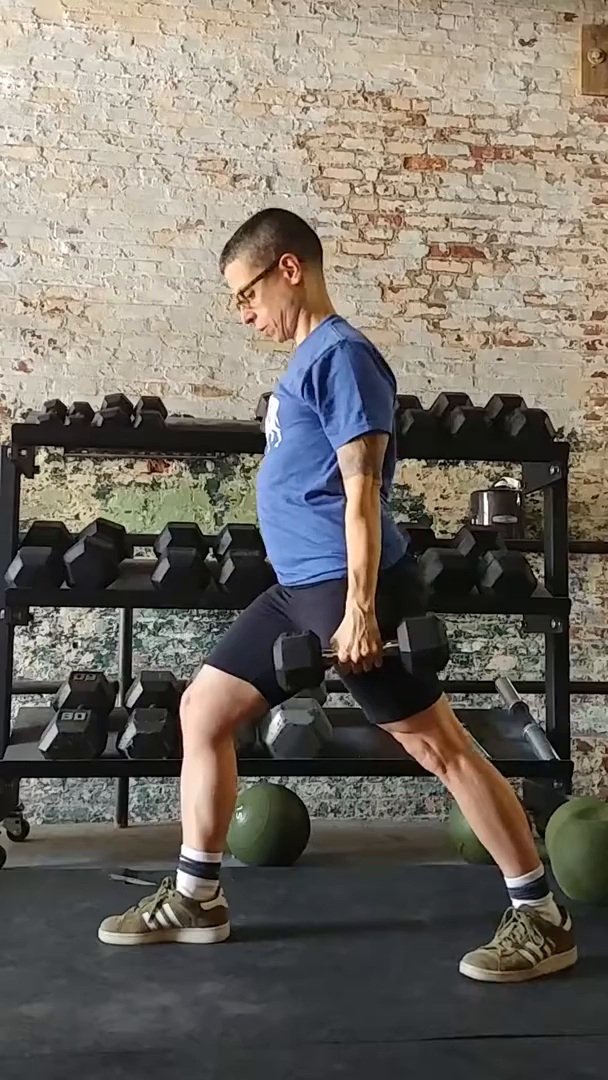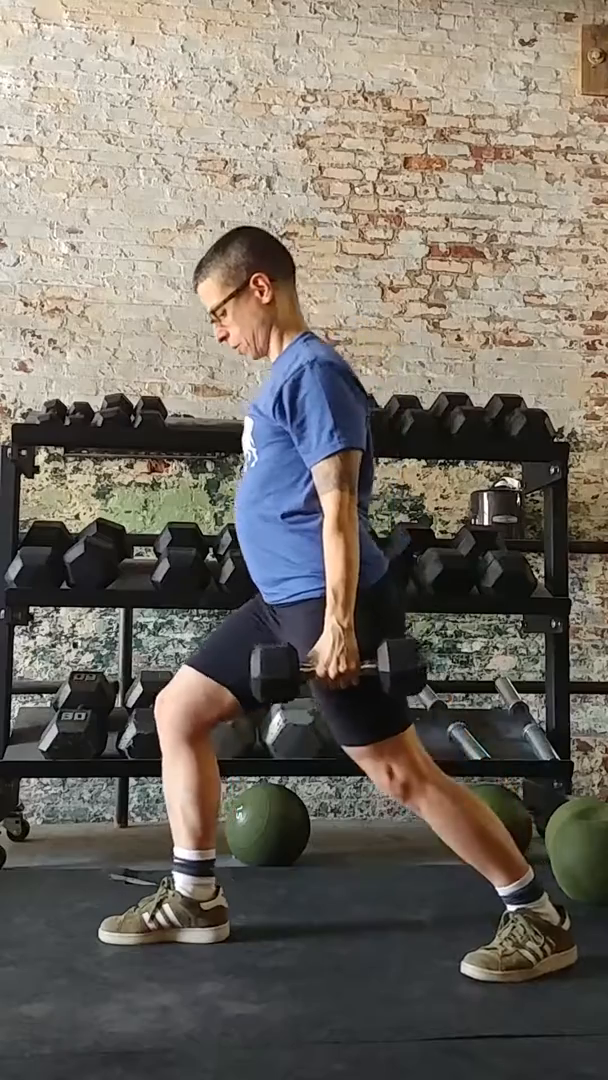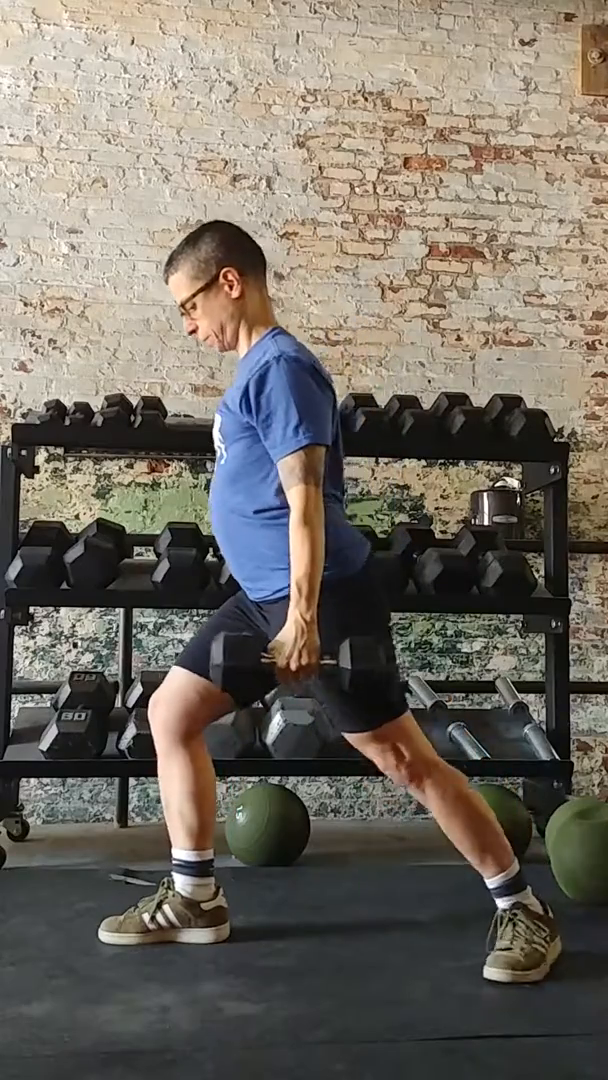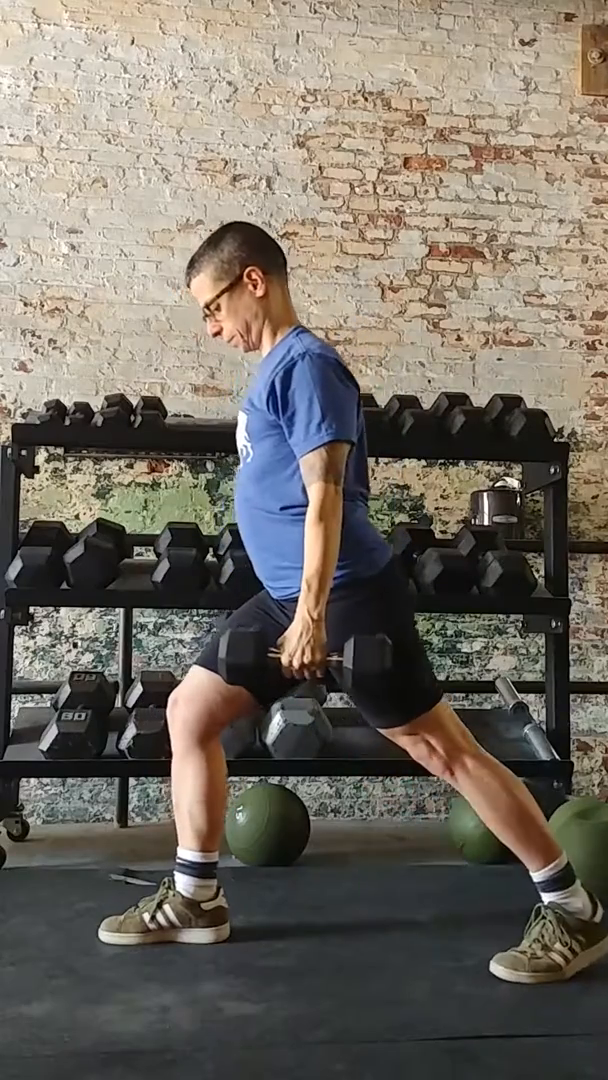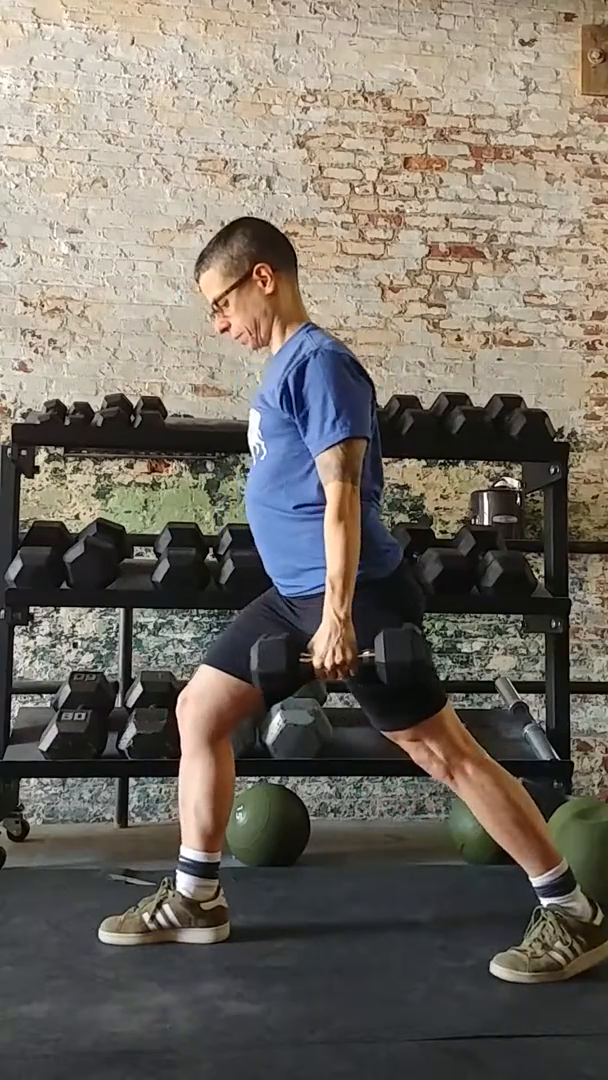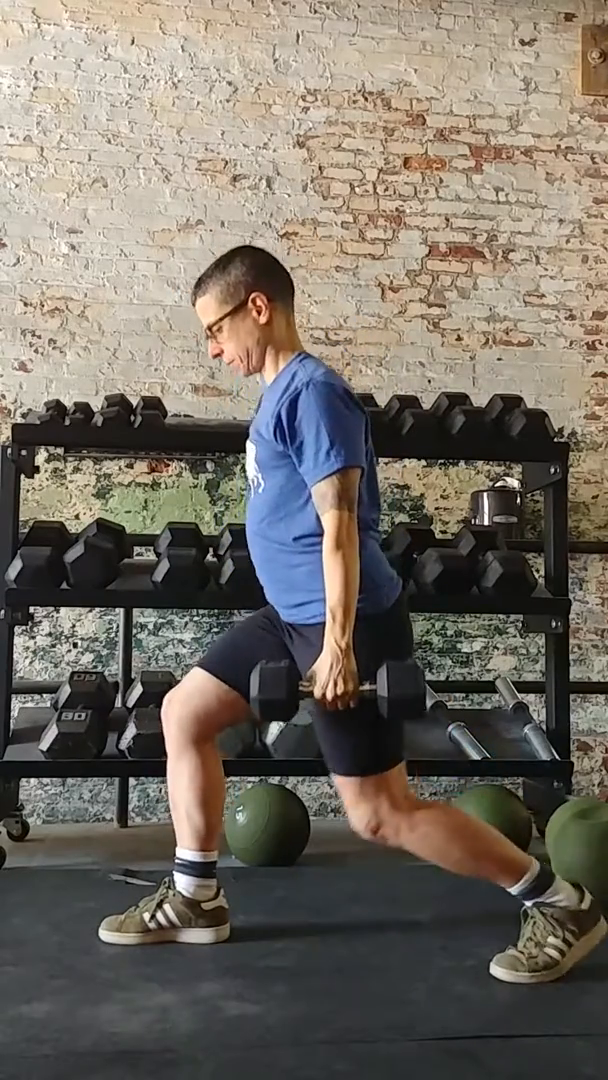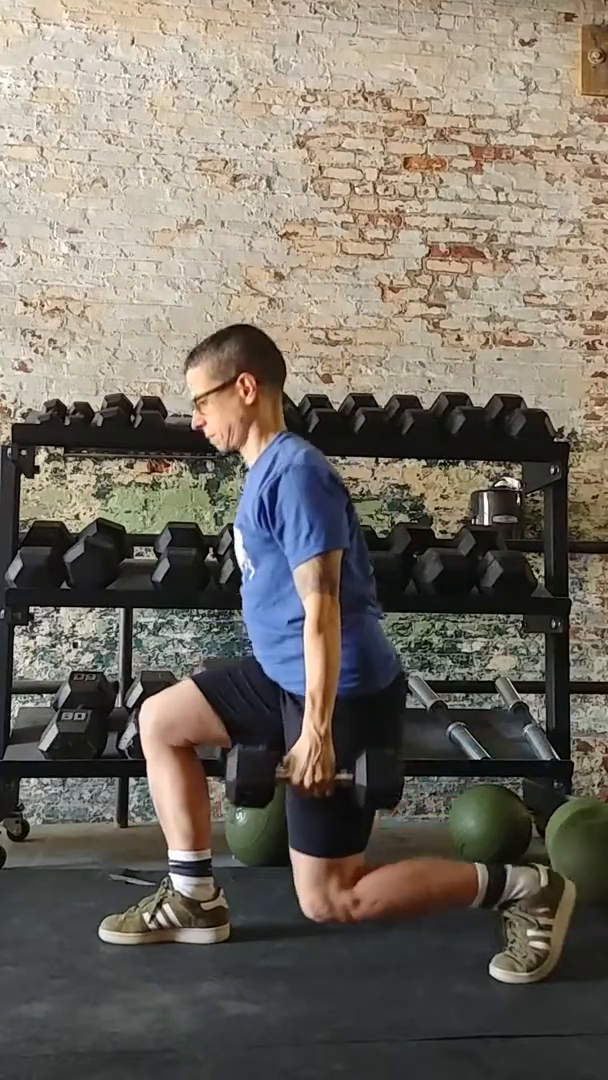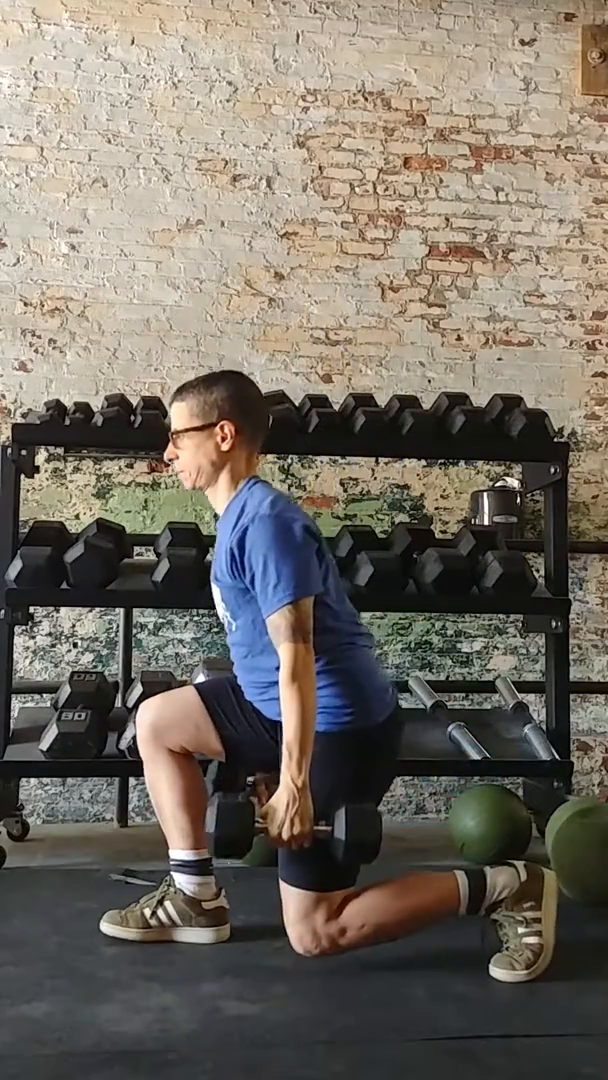
dt=0.3s
person 1, frame 1
left shoulder: (342, 354)
right shoulder: (308, 360)
left elbow: (363, 492)
left wrist: (360, 608)
left hip: (347, 588)
right hip: (299, 586)
left knee: (440, 745)
right knee: (201, 711)
left ankle: (542, 917)
right ankle: (195, 898)
person 1, frame 2
left shoulder: (314, 372)
right shoulder: (283, 376)
left elbow: (341, 507)
left wrist: (340, 625)
left hip: (329, 603)
right hip: (281, 601)
left knee: (403, 774)
right knee: (177, 712)
left ankle: (538, 920)
right ankle: (194, 898)
person 1, frame 3
left shoulder: (280, 367)
right shoulder: (255, 369)
left elbow: (307, 501)
left wrist: (303, 619)
left hip: (322, 595)
right hip: (263, 595)
left knee: (404, 758)
right knee: (169, 712)
left ankle: (523, 910)
right ankle: (193, 897)
person 1, frame 4
left shoulder: (306, 364)
right shoulder: (276, 369)
left elbow: (326, 498)
left wrist: (312, 614)
left hip: (345, 593)
right hip: (285, 590)
left knee: (444, 748)
right knee: (187, 713)
right ankle: (195, 898)
person 1, frame 5
left shoulder: (319, 361)
right shoulder: (286, 365)
left elbow: (342, 498)
left wrist: (340, 614)
left hip: (353, 594)
right hip: (294, 591)
left knee: (445, 753)
right knee: (198, 710)
right ankle: (195, 898)
person 1, frame 6
left shoulder: (312, 391)
right shoulder: (280, 394)
left elbow: (339, 526)
left wrist: (339, 643)
left hip: (346, 620)
right hip: (292, 612)
left knee: (376, 809)
right knee: (183, 714)
right ankle: (195, 897)
person 1, frame 7
left shoulder: (296, 473)
right shoulder: (267, 471)
left elbow: (323, 610)
left wrist: (318, 729)
left hip: (344, 692)
right hip: (286, 675)
left knee: (328, 897)
right knee: (159, 721)
left ankle: (526, 890)
right ankle: (194, 898)
person 1, frame 8
left shoulder: (265, 521)
right shoulder: (241, 515)
left elbow: (297, 657)
left wrist: (294, 783)
right wrist: (271, 758)
left hip: (338, 726)
right hip: (286, 710)
left knee: (315, 932)
right knee: (156, 723)
left ankle: (507, 889)
right ankle: (195, 898)
